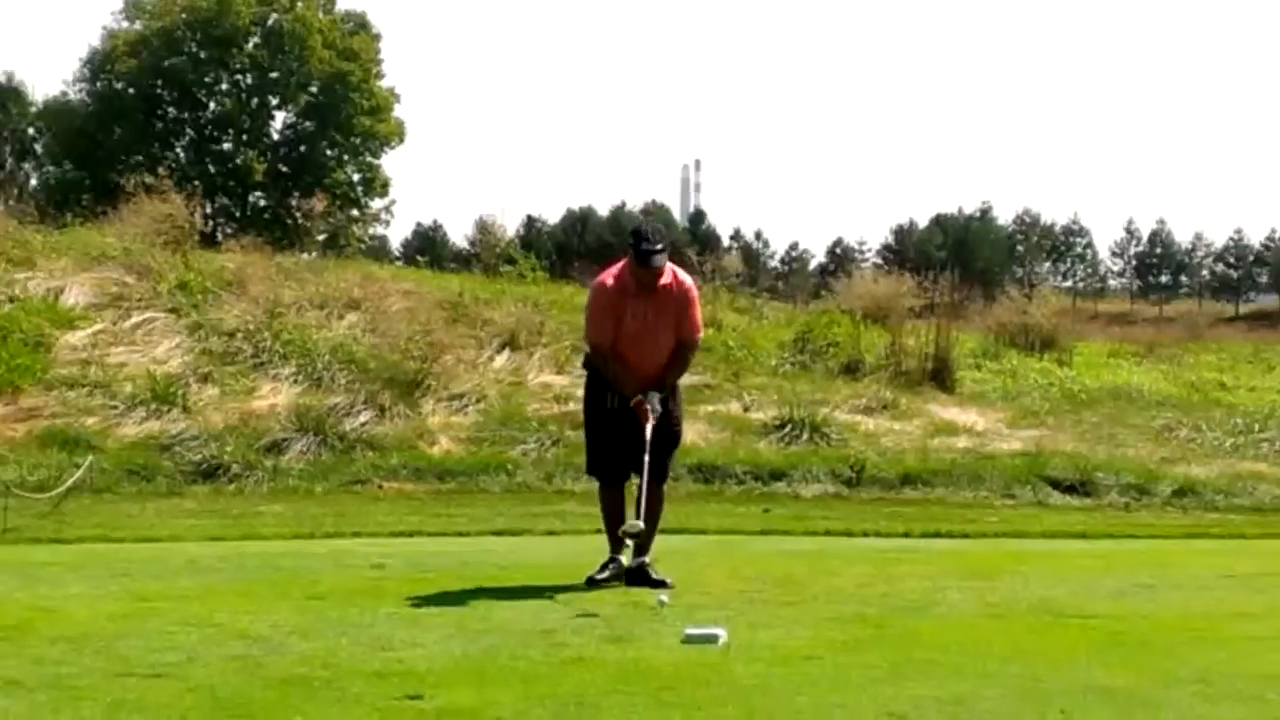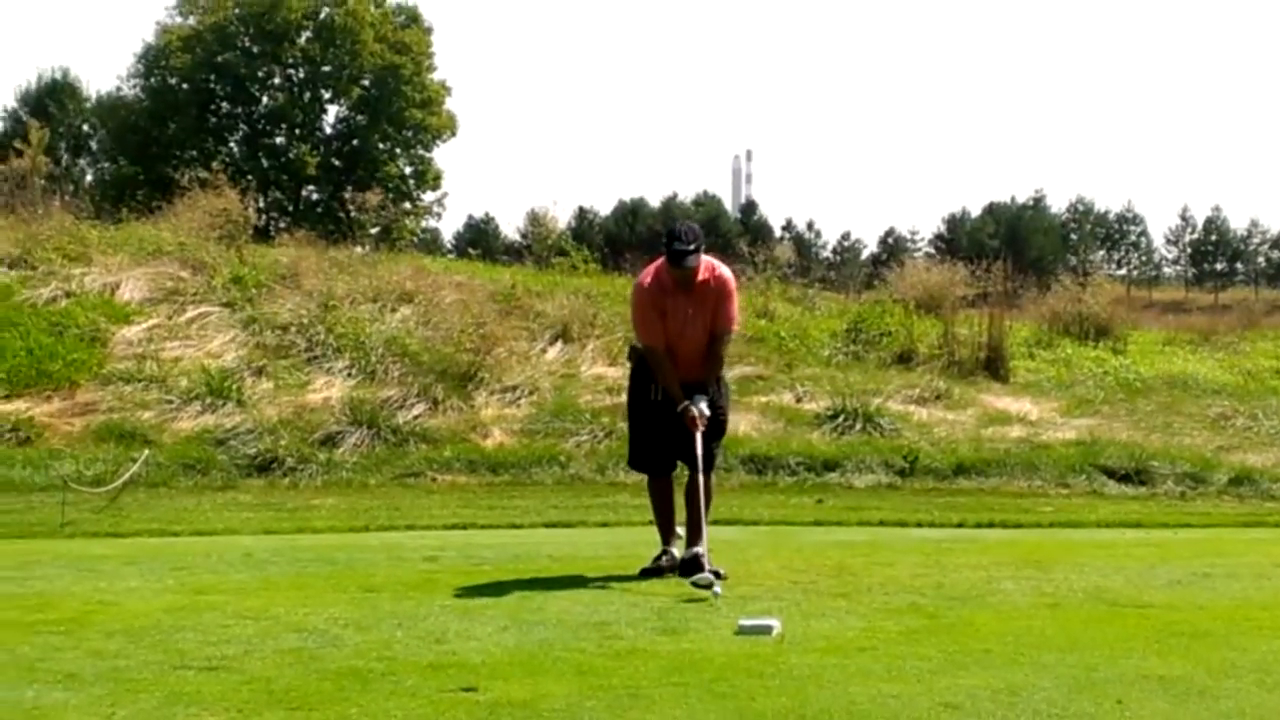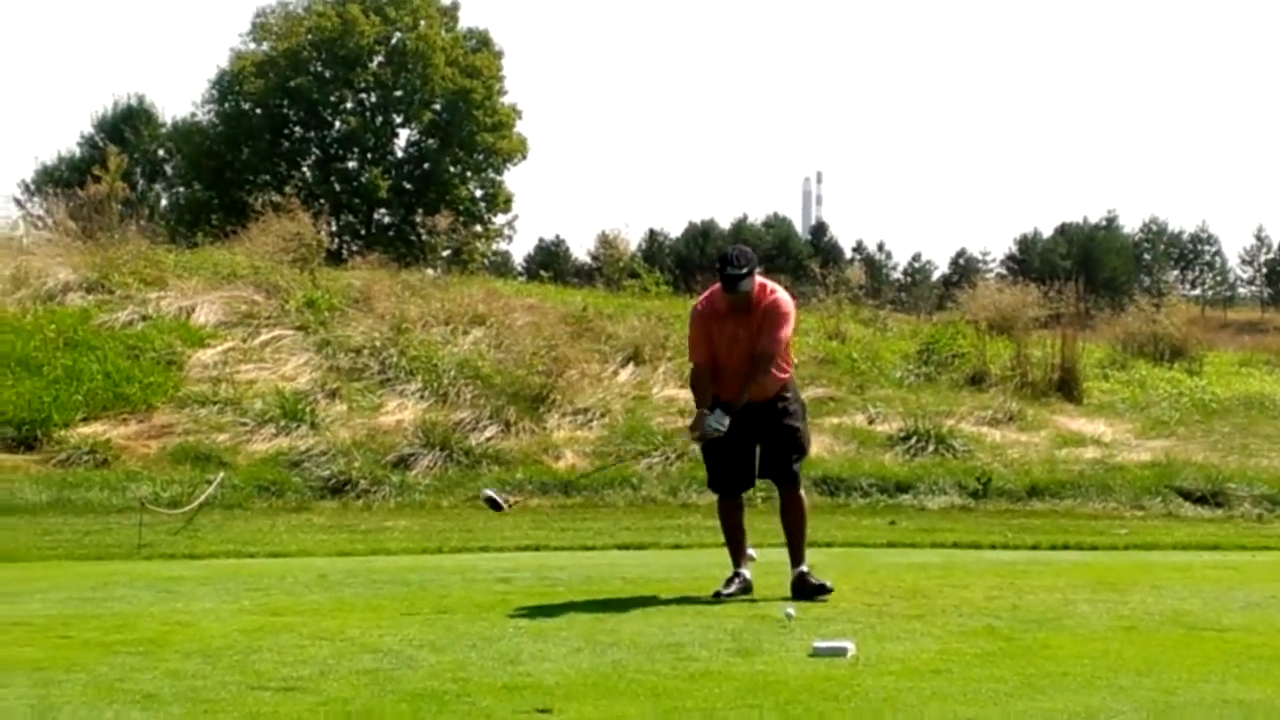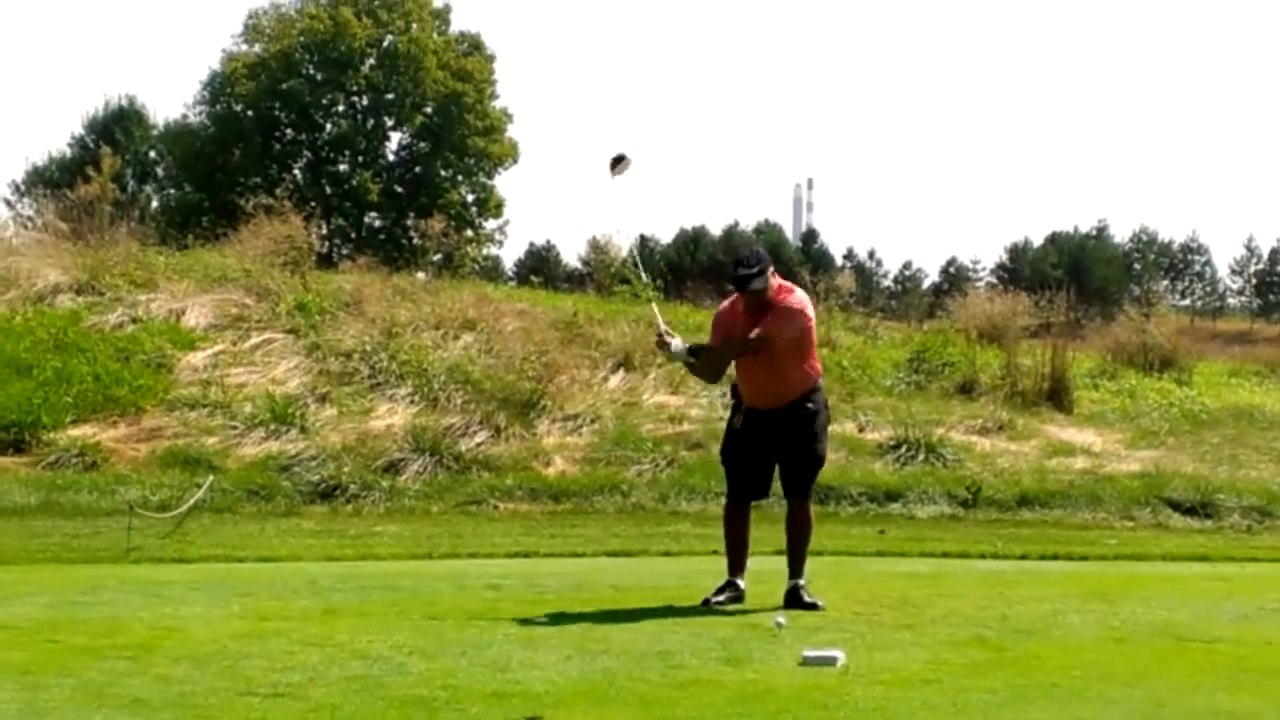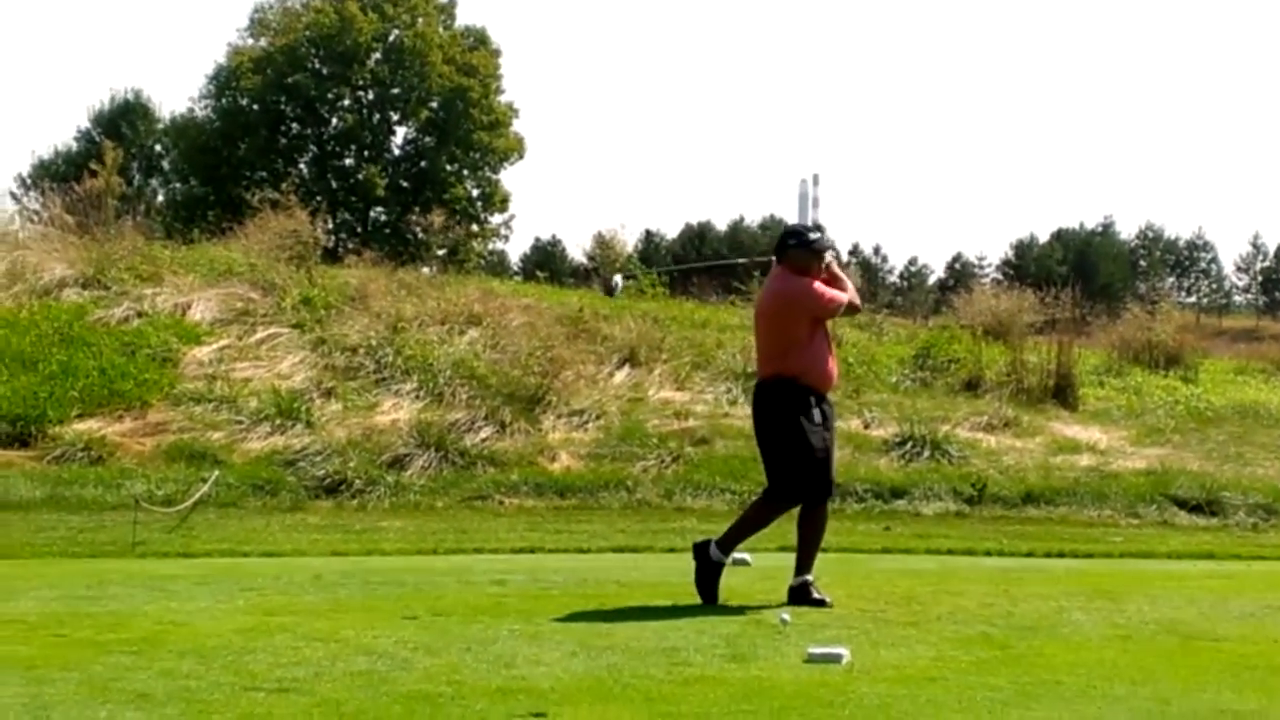
dt=0.7s
person 1, frame 1
left shoulder: (683, 286)
right shoulder: (606, 288)
left elbow: (689, 346)
right elbow: (600, 352)
left wrist: (659, 391)
right wrist: (633, 397)
left hip: (660, 391)
right hip: (611, 390)
left knee: (656, 478)
right knee: (610, 476)
left ankle: (641, 562)
right ankle: (615, 558)
person 1, frame 2
left shoulder: (722, 279)
right shoulder: (647, 287)
left elbow: (720, 342)
right elbow: (654, 353)
left wrist: (703, 396)
right wrist: (681, 404)
left hip: (705, 380)
right hip: (655, 382)
left knee: (702, 467)
right knee: (658, 468)
left ankle: (694, 551)
right ankle: (668, 549)
person 1, frame 3
left shoulder: (778, 302)
right shoulder: (703, 310)
left elbow: (761, 364)
right elbow: (701, 370)
left wrist: (728, 414)
right wrist: (705, 412)
left hip: (776, 398)
right hip: (721, 404)
left knee: (790, 483)
right knee: (729, 490)
left ankle: (800, 572)
right ankle: (740, 572)
person 1, frame 4
left shoulder: (795, 305)
right shoulder: (728, 313)
left elbow: (748, 349)
right elbow: (711, 372)
left wrist: (686, 349)
right wrist: (684, 353)
left hip: (802, 408)
right hip: (751, 412)
left knee: (799, 497)
right knee: (739, 498)
left ankle: (796, 584)
right ankle: (734, 581)
person 1, frame 5
left shoulder: (793, 287)
right shoulder: (795, 289)
left elbow: (831, 308)
right elbow: (851, 304)
left wrist: (829, 273)
right wrist: (835, 269)
left hip: (809, 403)
right hip: (788, 402)
left knee: (818, 497)
right knee: (788, 492)
left ankle: (802, 582)
right ankle: (715, 551)
